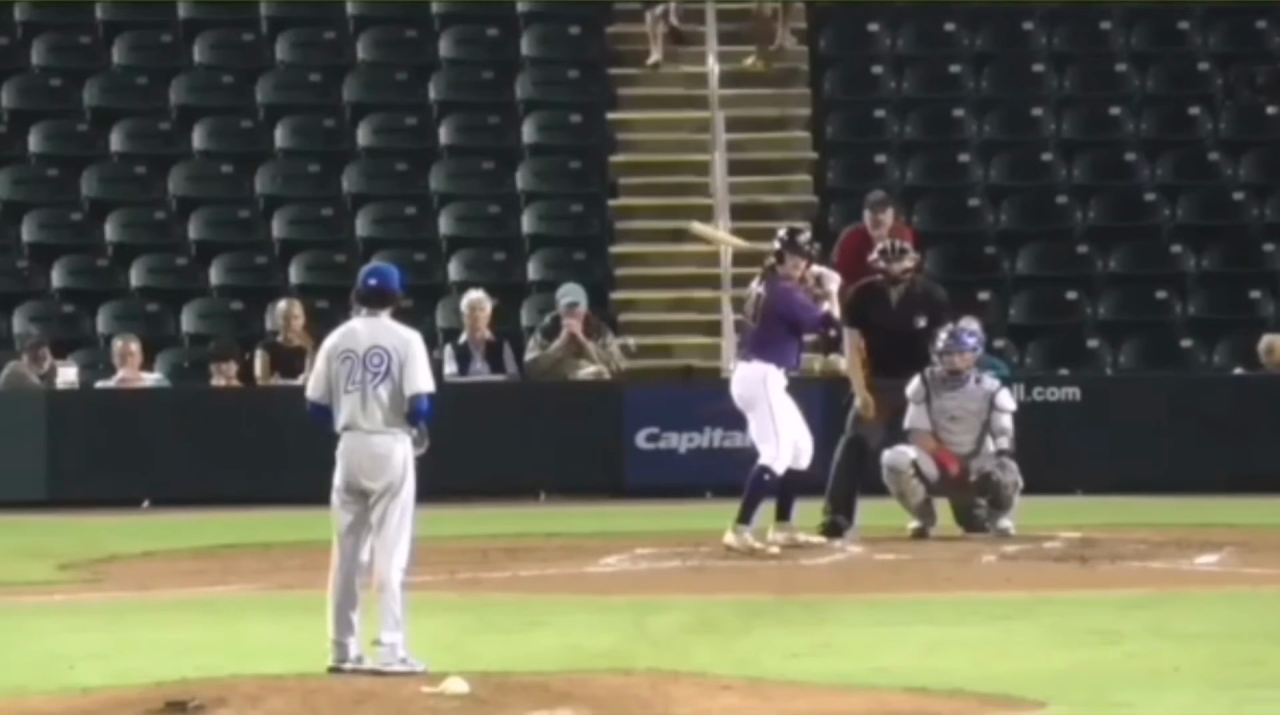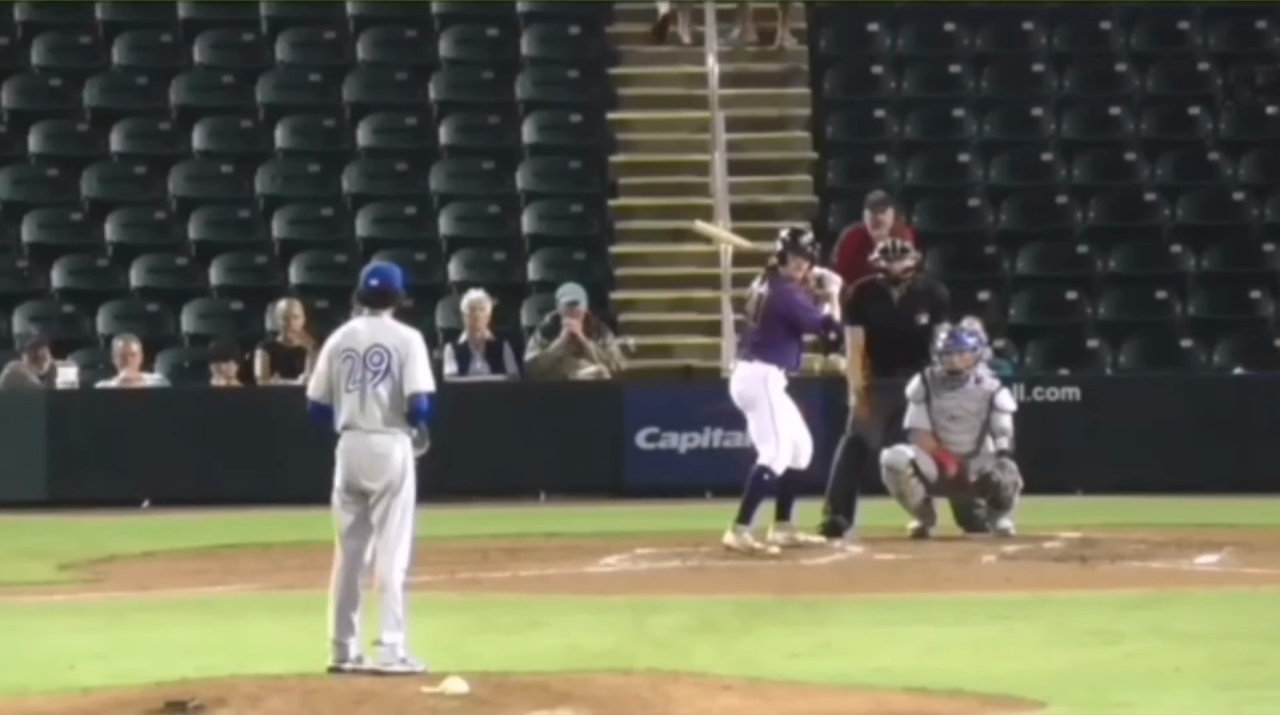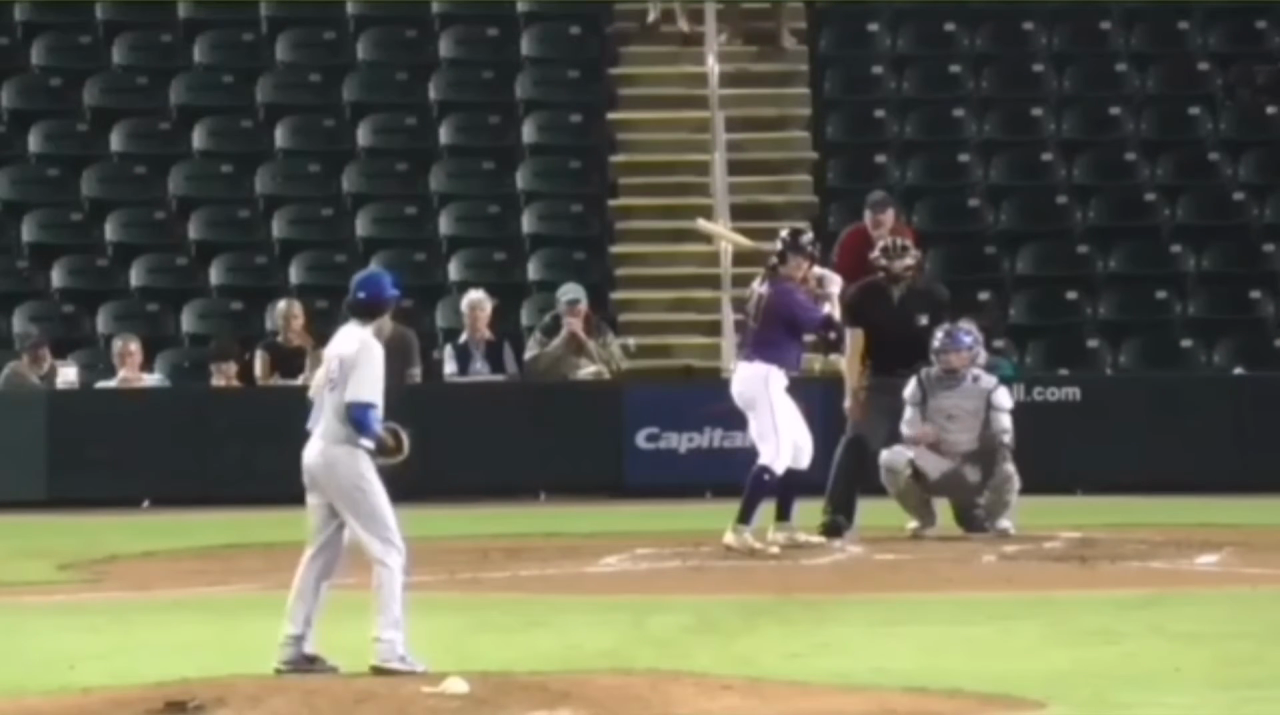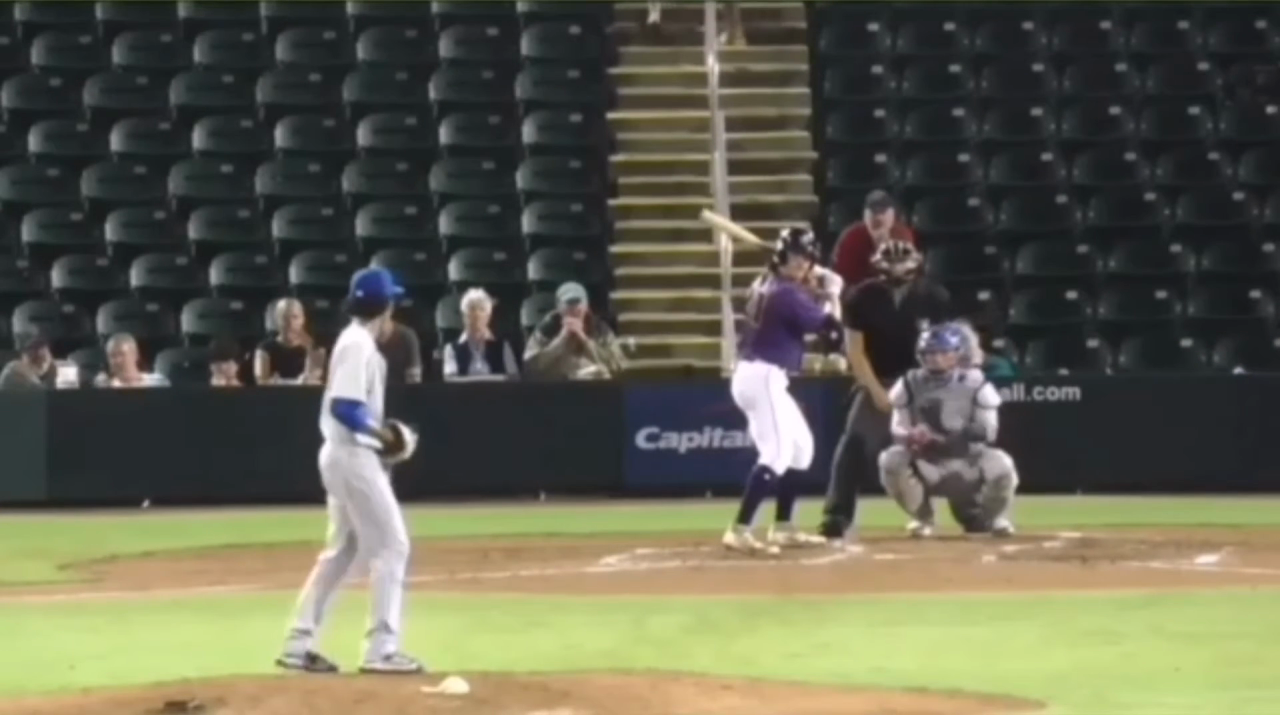
dt=0.5s
person 1, frame 1
left shoulder: (336, 339)
right shoulder: (405, 338)
left elbow: (316, 405)
right elbow: (419, 405)
right wrist: (416, 428)
left hip: (349, 448)
right hip: (390, 447)
left knee: (347, 552)
right knee: (390, 553)
left ankle: (344, 649)
right ankle: (390, 651)
person 1, frame 2
left shoulder: (339, 339)
right shoulder: (406, 337)
left elbow: (317, 405)
right elbow: (420, 404)
right wrist: (416, 428)
left hip: (349, 449)
right hip: (390, 448)
left knee: (349, 553)
right knee: (391, 553)
left ankle: (344, 650)
right ankle: (391, 652)
person 1, frame 3
left shoulder: (340, 339)
right shoulder: (368, 347)
left elbow: (318, 400)
right elbow: (356, 412)
right wrist: (381, 438)
left hip: (317, 452)
right hip: (344, 456)
left knee: (321, 553)
right knee: (388, 550)
left ankle: (294, 649)
right ankle: (390, 649)
person 1, frame 4
left shoulder: (356, 339)
right shoulder: (359, 345)
right elbow: (343, 407)
left wrist: (379, 431)
right wrist: (383, 433)
left hip: (342, 454)
right hip: (353, 457)
left knee: (340, 553)
right knee: (391, 549)
left ankle: (298, 645)
right ankle: (381, 650)
person 2, frame 1
left shoulder: (765, 283)
right shoulder: (784, 291)
left elbow: (801, 317)
right elbow: (828, 321)
left hip: (761, 376)
right hip: (761, 377)
left knee: (800, 447)
right knee: (777, 452)
left ankle: (782, 528)
right ankle: (739, 531)
person 2, frame 2
left shoulder: (766, 283)
right shoulder: (786, 292)
left elbow: (800, 316)
right elbow: (828, 324)
left hip: (758, 376)
right hip: (760, 377)
left knee: (800, 446)
right knee: (776, 452)
left ankle: (782, 528)
right ankle: (739, 531)
person 2, frame 3
left shoulder: (767, 284)
right shoulder: (785, 292)
left elbow: (801, 315)
right elbow: (828, 323)
left hip: (761, 376)
right hip: (761, 377)
left knee: (800, 446)
right knee: (777, 452)
left ankle: (782, 528)
right ankle: (739, 531)
person 2, frame 4
left shoulder: (767, 284)
right shoulder: (786, 292)
left elbow: (801, 313)
right elbow: (830, 323)
left hip: (759, 376)
right hip: (762, 377)
left knee: (800, 446)
right knee: (777, 453)
left ankle: (782, 528)
right ankle: (739, 530)
person 3, frame 1
left shoulder: (931, 295)
right shoulder: (861, 296)
right elbow: (853, 348)
right wrist: (860, 392)
right hip: (877, 382)
right knee: (855, 445)
right ankle: (836, 518)
person 3, frame 2
left shoulder: (933, 292)
right shoulder: (862, 294)
right elbow: (854, 347)
right wrist: (856, 390)
right hip: (878, 381)
right knee: (856, 444)
right ankle: (836, 518)
person 3, frame 3
left shoulder: (933, 294)
right shoulder: (861, 295)
right elbow: (854, 348)
right wrist: (852, 393)
right hip: (878, 382)
right knee: (856, 445)
right ankle: (836, 518)
person 3, frame 4
left shoulder: (934, 296)
right shoulder: (861, 297)
right elbow: (855, 350)
right wrist: (876, 390)
right hip: (877, 382)
right knee: (855, 445)
right ankle: (836, 517)
person 4, frame 1
left shoulder: (991, 389)
right shoulder: (925, 384)
left elbow: (1004, 436)
right elbow: (918, 434)
left wrist: (1003, 462)
right wrist: (948, 460)
left hip: (978, 465)
right hip: (937, 461)
left knee: (1005, 475)
right knee: (896, 459)
left ankle: (997, 514)
right ankle: (924, 516)
person 4, frame 2
left shoulder: (991, 388)
right shoulder: (925, 383)
left elbow: (1004, 435)
right elbow: (918, 434)
left wrist: (1003, 463)
right wrist: (947, 460)
left hip: (978, 464)
right hip: (935, 462)
left knee: (1006, 476)
right knee: (893, 458)
left ankle: (997, 515)
right ankle: (924, 516)
person 4, frame 3
left shoulder: (989, 387)
right shoulder: (922, 384)
left elbow: (1004, 434)
right elbow: (910, 434)
left wrist: (1002, 449)
right wrist: (919, 435)
left hip: (976, 464)
right hip: (934, 463)
left knee: (1005, 473)
right knee: (893, 459)
left ankle: (996, 516)
right ankle: (924, 517)
person 4, frame 4
left shoulder: (976, 385)
right shoulder: (910, 384)
left elbow: (989, 433)
right elbow: (898, 434)
left wrist: (956, 427)
right wrist: (915, 435)
left hip: (968, 462)
right hip: (928, 462)
left knee: (1001, 465)
right knee: (891, 460)
left ankle: (994, 516)
right ankle: (922, 517)
